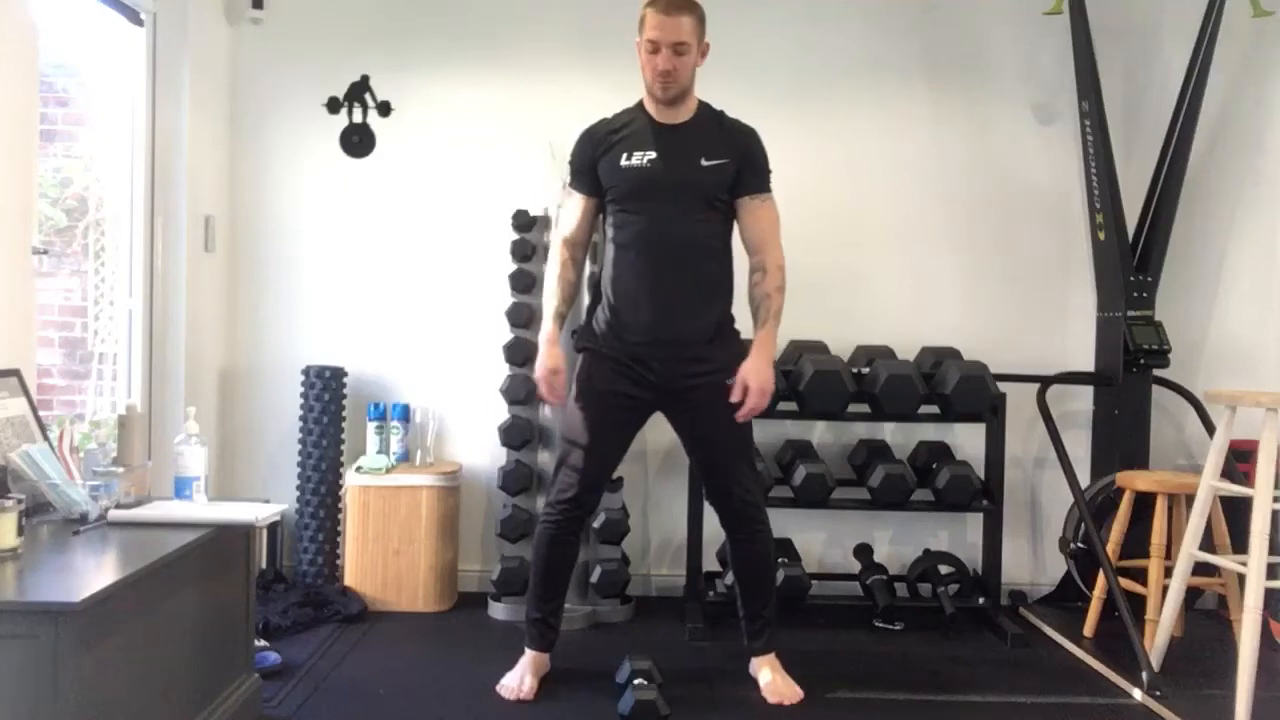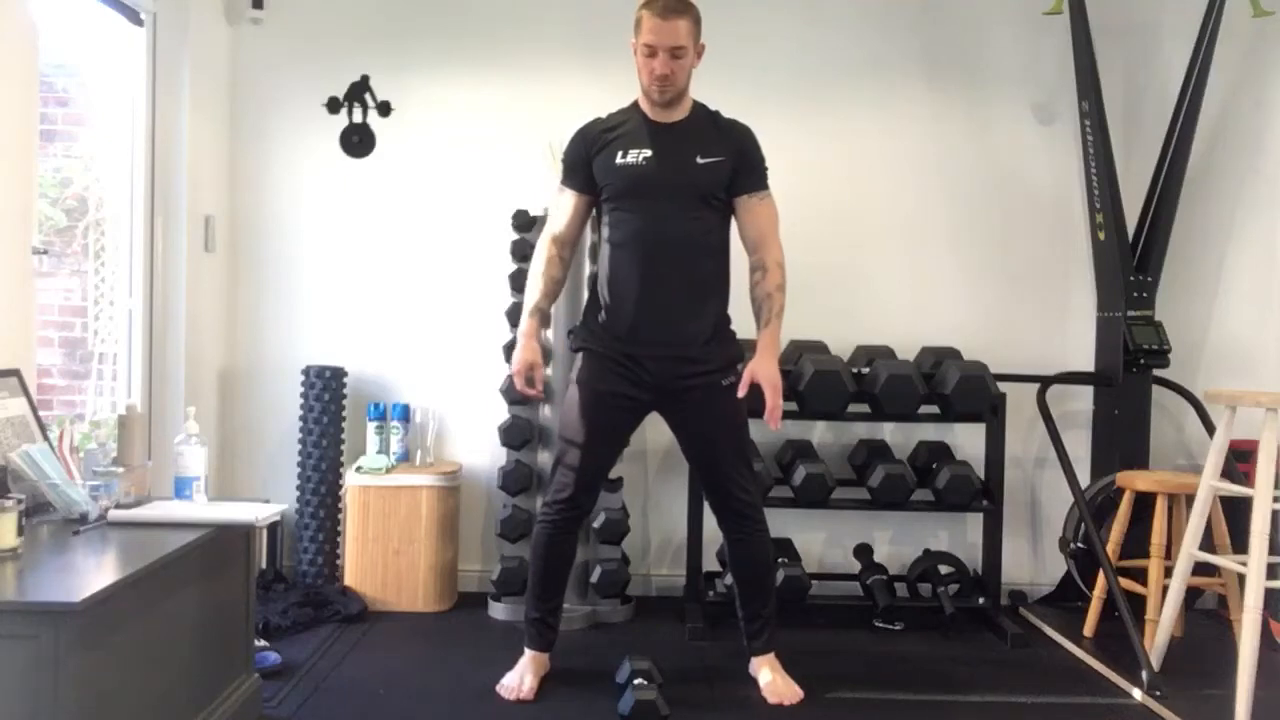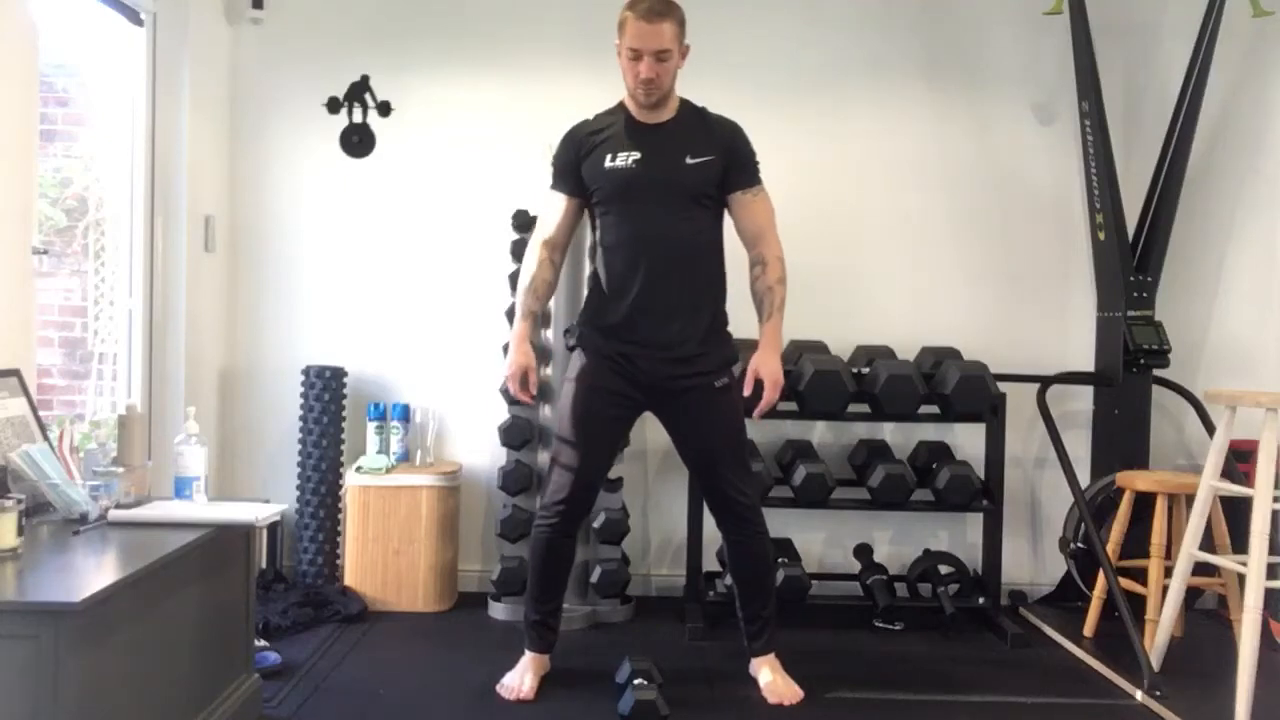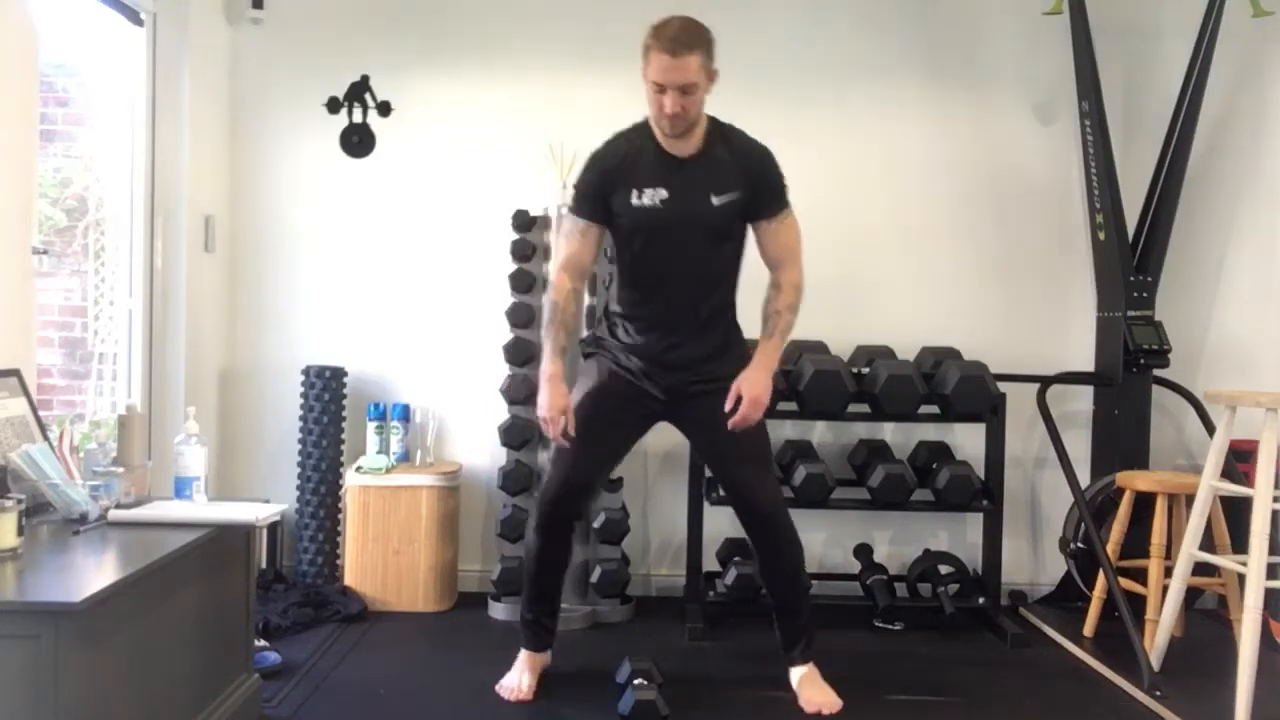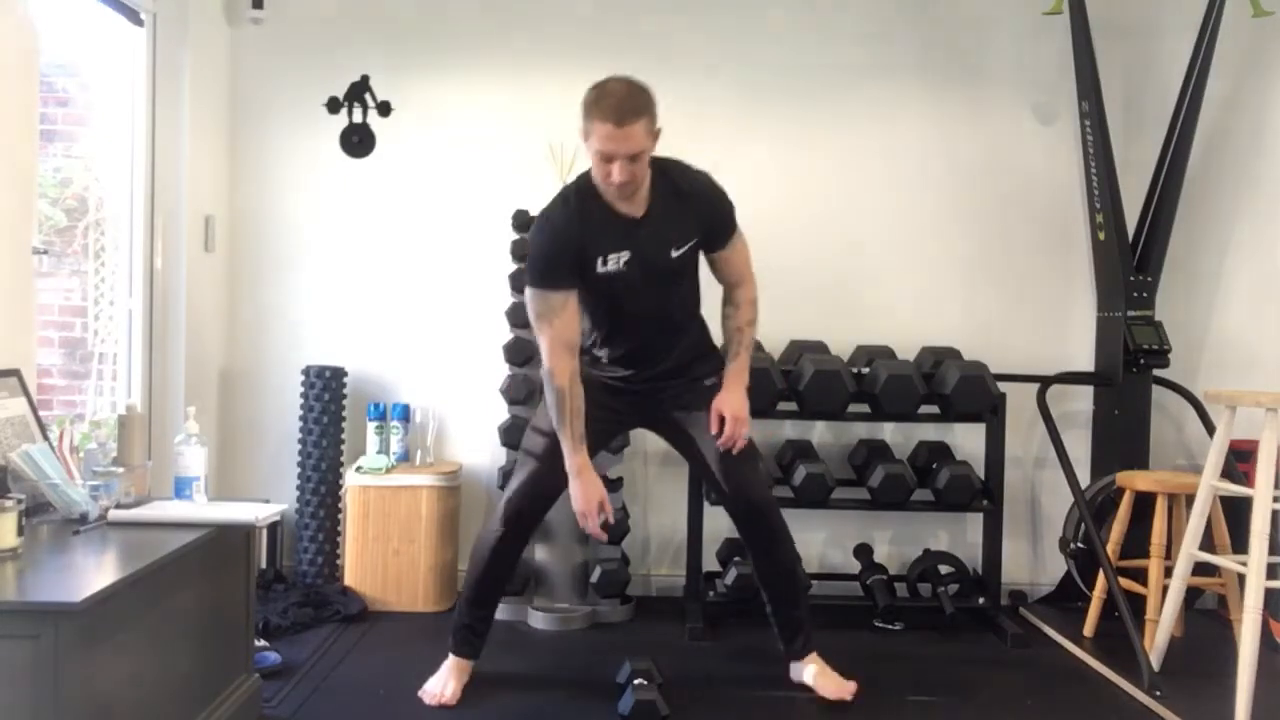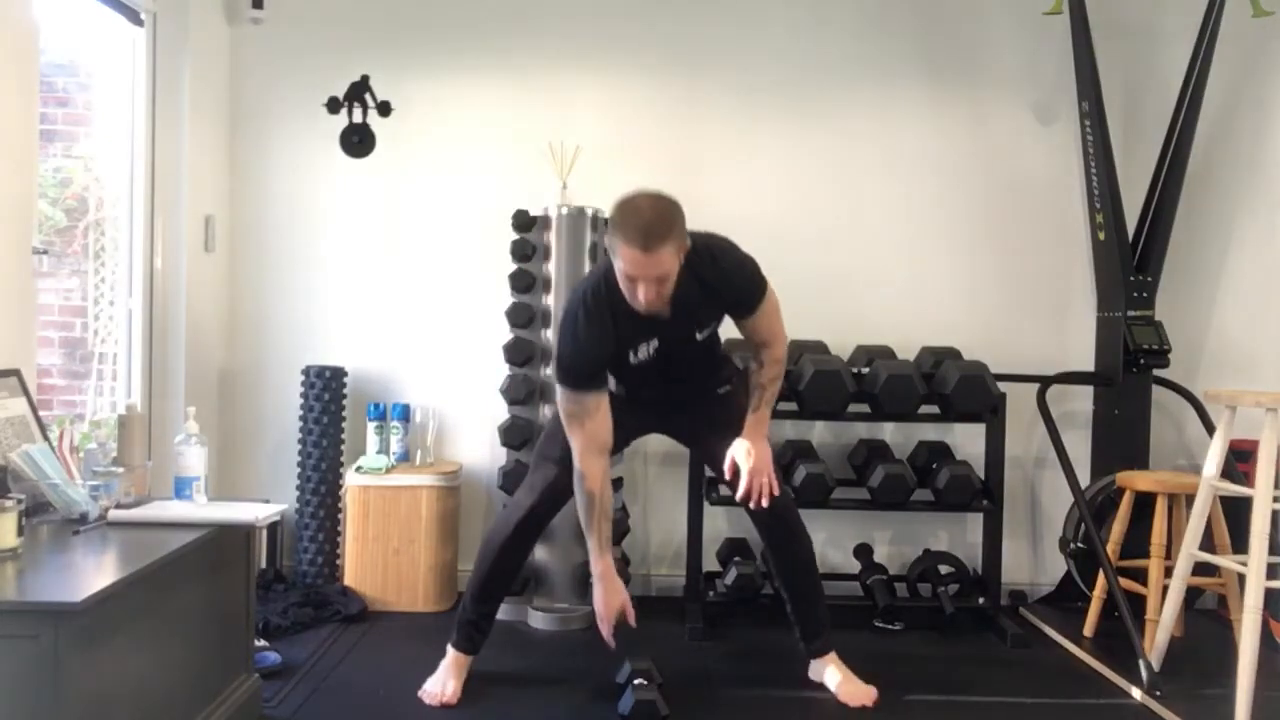
dt=0.4s
person 1, frame 1
left shoulder: (736, 143)
right shoulder: (603, 140)
left elbow: (767, 257)
right elbow: (568, 245)
left wrist: (762, 351)
right wrist: (551, 337)
left hip: (709, 362)
right hip: (613, 357)
left knee: (742, 508)
right knee: (566, 503)
left ankle: (762, 653)
right ankle: (537, 650)
person 1, frame 2
left shoulder: (731, 142)
right shoulder: (597, 139)
left elbow: (764, 253)
right elbow: (557, 241)
left wrist: (767, 348)
right wrist: (529, 330)
left hip: (705, 362)
right hip: (608, 357)
left knee: (739, 508)
right knee: (564, 503)
left ankle: (762, 654)
right ankle: (536, 650)
person 1, frame 3
left shoulder: (719, 138)
right shoulder: (586, 141)
left elbow: (763, 247)
right elbow: (548, 244)
left wrist: (771, 340)
right wrist: (521, 336)
left hip: (699, 361)
right hip: (605, 357)
left knee: (737, 508)
right knee: (561, 505)
left ankle: (762, 654)
right ankle: (536, 652)
person 1, frame 4
left shoulder: (749, 162)
right shoulder: (612, 163)
left elbow: (787, 271)
right elbow: (568, 274)
left wrist: (763, 364)
right wrist: (552, 375)
left hip: (716, 370)
right hip: (622, 363)
left knee: (764, 509)
right knee: (557, 497)
left ankle: (802, 663)
right ankle: (534, 649)
person 1, frame 5
left shoulder: (697, 195)
right shoulder: (559, 227)
left elbow: (740, 288)
right elbow: (558, 354)
left wrist: (734, 383)
right wrist: (579, 466)
left hip: (688, 375)
right hip: (599, 378)
left knee: (754, 502)
right knee: (518, 505)
left ankle: (803, 655)
right ankle: (461, 655)
person 1, frame 6
left shoulder: (723, 265)
right shoulder: (587, 315)
left elbow: (771, 345)
right elbow: (589, 457)
left wrist: (754, 433)
right wrist: (603, 574)
left hip: (704, 391)
right hip: (613, 398)
left knee: (772, 505)
right knee: (528, 507)
left ankle: (823, 657)
right ankle: (459, 655)
